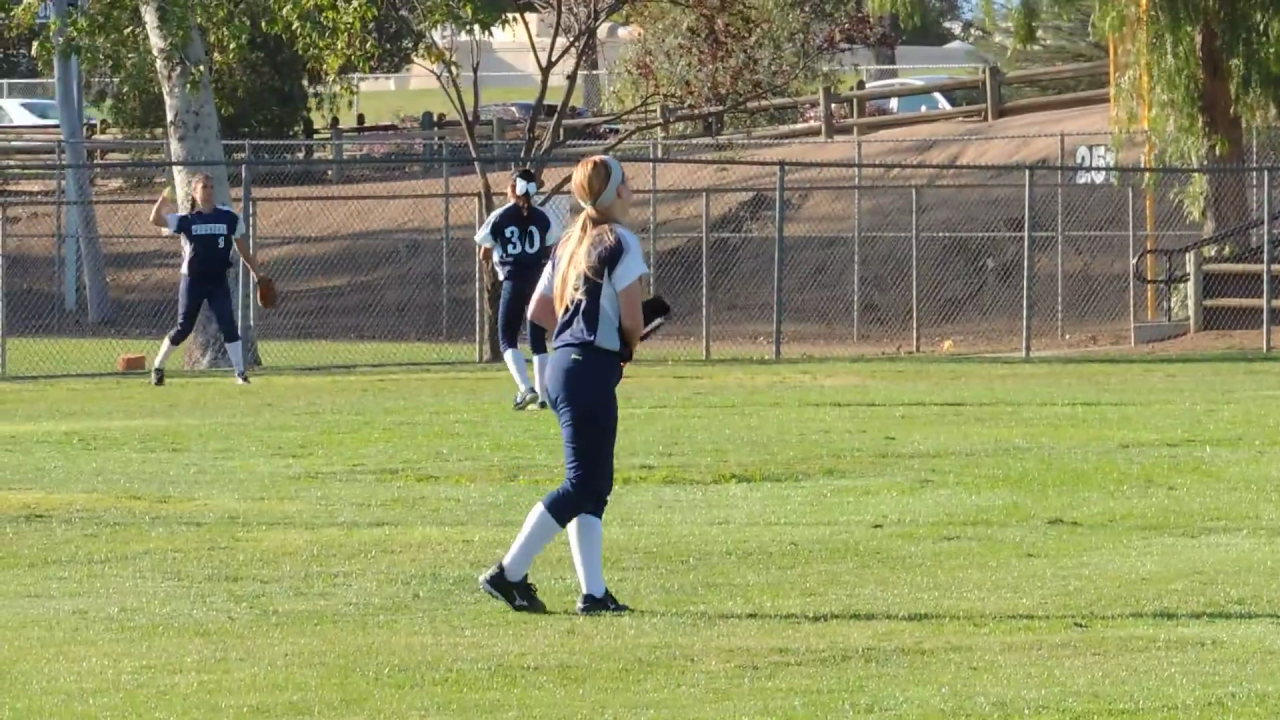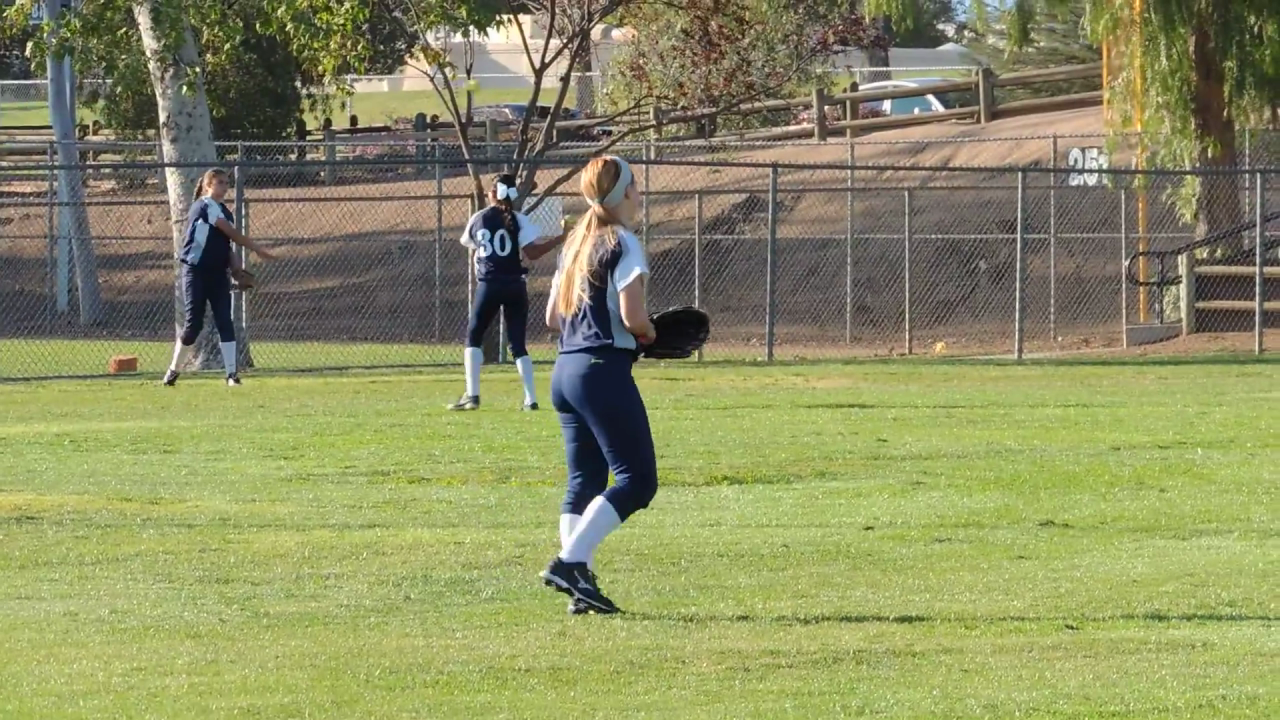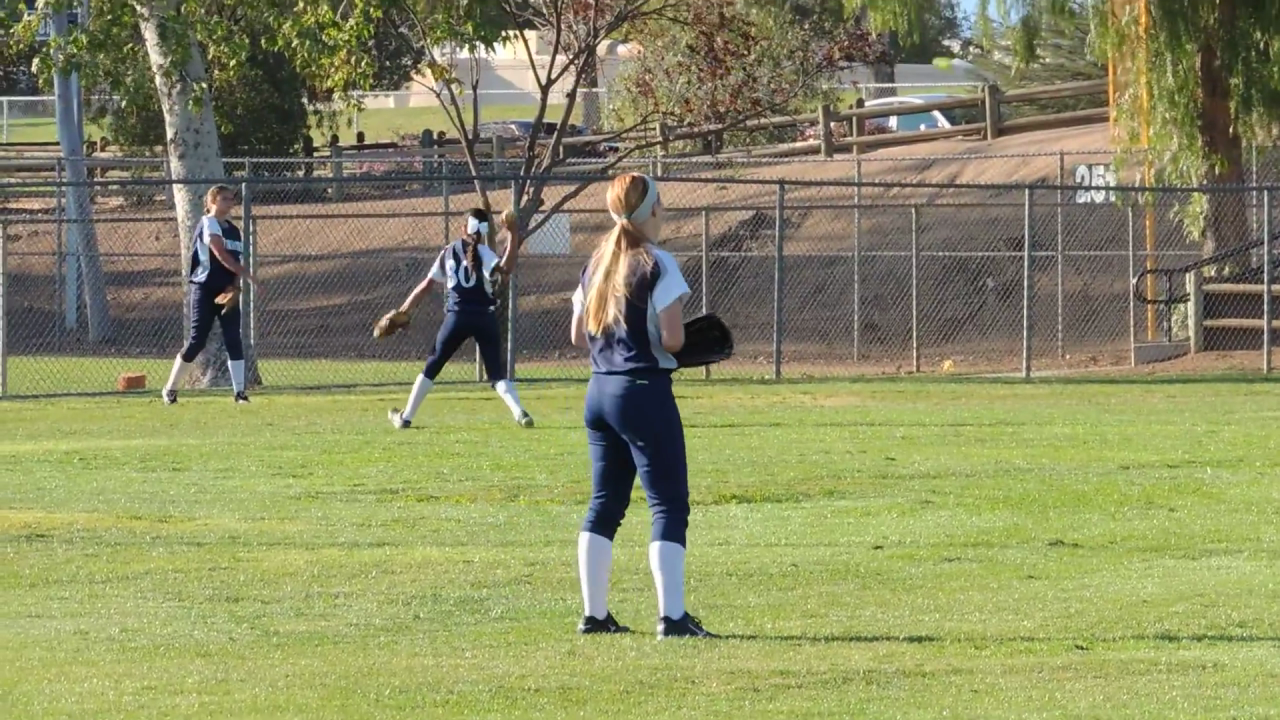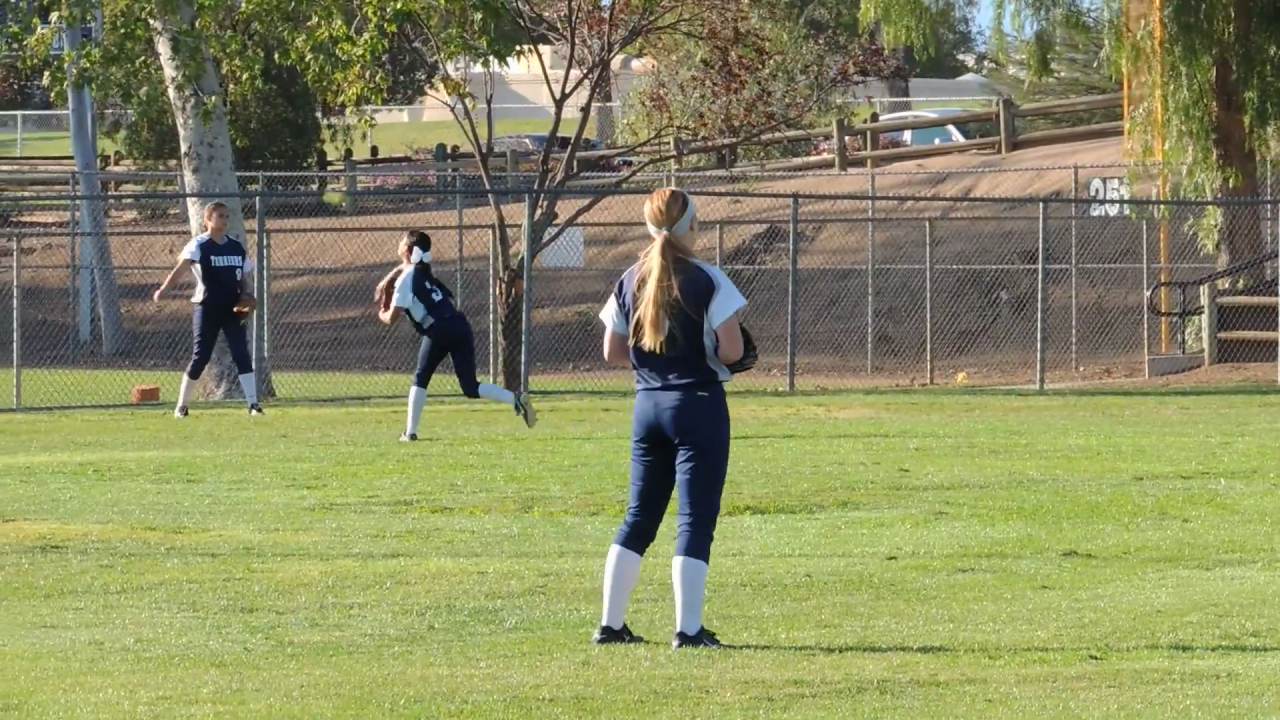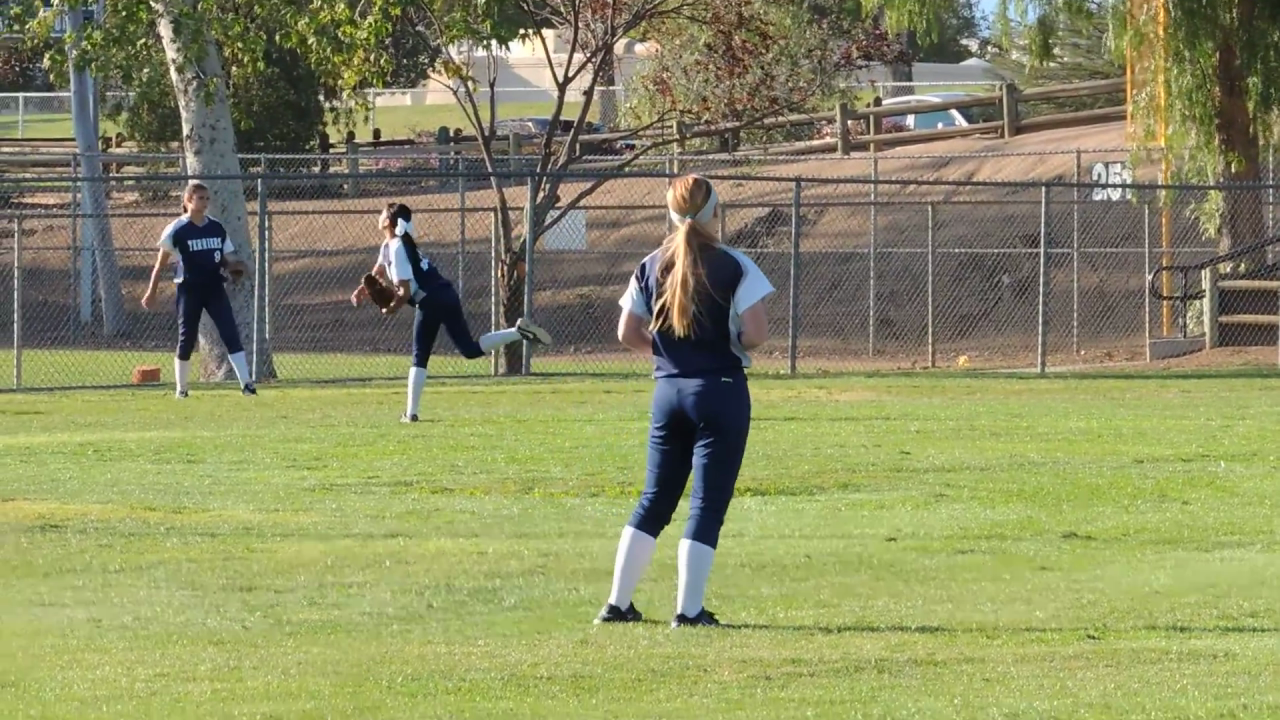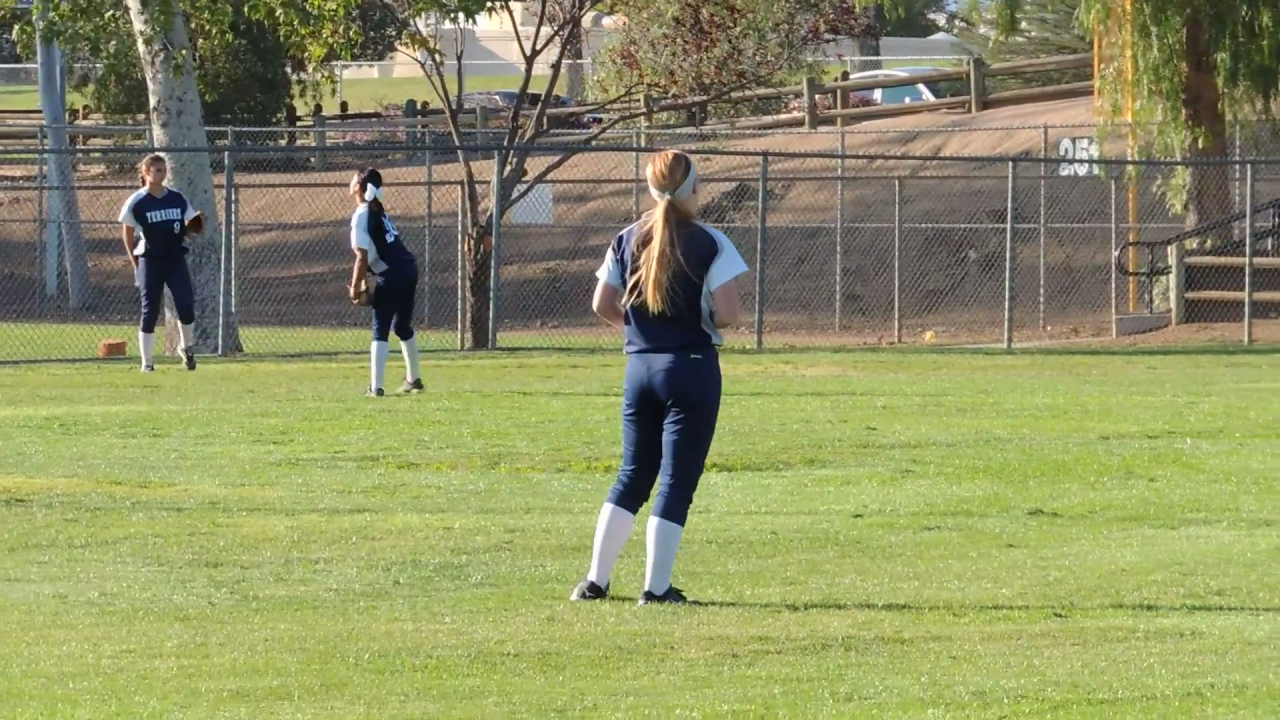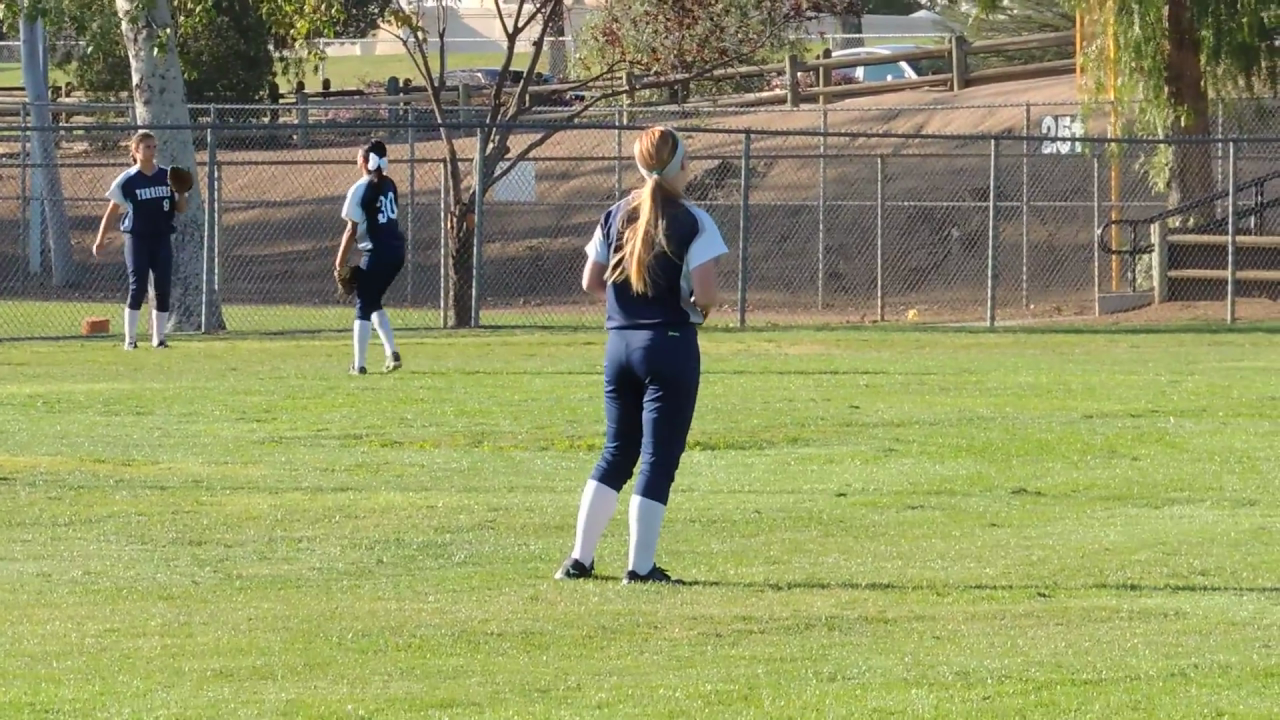
dt=0.3s
person 1, frame 1
left shoulder: (570, 242)
right shoulder: (621, 241)
left elbow: (538, 311)
right elbow: (630, 316)
right wrist: (630, 344)
left hip: (562, 366)
right hip: (589, 370)
left knee: (591, 483)
right knee: (585, 485)
left ankle: (593, 592)
right ankle: (509, 572)
person 1, frame 2
left shoulder: (577, 242)
right shoulder: (624, 242)
left elbow: (553, 316)
right elbow: (632, 316)
right wrist: (649, 333)
left hip: (566, 370)
right hip: (604, 373)
left knee: (583, 483)
right knee: (637, 480)
left ankle: (583, 593)
right ankle: (571, 561)
person 1, frame 3
left shoulder: (596, 264)
right shoulder: (657, 264)
left elbow: (578, 335)
right elbow: (672, 337)
right wrist: (670, 344)
left hip: (599, 392)
right hip: (644, 393)
left knee: (605, 503)
right knee: (669, 505)
left ankle: (594, 614)
right ankle: (673, 617)
person 1, frame 4
left shoulder: (630, 280)
right shoulder: (707, 279)
left elbow: (613, 352)
right elbow: (732, 350)
right wrist: (705, 356)
left hip: (648, 406)
right hip: (698, 406)
left knee: (639, 516)
right knee: (696, 520)
left ankle: (611, 624)
right ankle: (688, 631)
person 1, frame 5
left shoulder: (651, 266)
right shoulder: (733, 265)
left elbow: (628, 334)
right elbow: (757, 334)
right wrist: (731, 344)
left hip: (668, 393)
right hip: (720, 392)
left knee: (655, 499)
right knee: (708, 504)
left ankle: (617, 603)
right ankle: (688, 610)
person 1, frame 6
left shoulder: (628, 239)
right shoulder: (709, 242)
left elbow: (602, 304)
right elbow: (728, 313)
right wrist: (701, 321)
left hip: (640, 368)
right hip: (691, 370)
left knee: (632, 475)
right knee: (677, 480)
left ankle: (594, 581)
right ankle: (656, 588)
person 1, frame 7
left shoulder: (616, 215)
right shoulder: (692, 221)
left elbow: (591, 282)
right elbow: (705, 294)
right wrist: (694, 302)
left hip: (619, 344)
right hip: (669, 347)
left knee: (617, 452)
right knee: (659, 458)
left ankle: (579, 559)
right ankle: (640, 568)
person 2, frame 1
left shoulder: (498, 217)
right shoulder: (543, 217)
left elbow: (485, 256)
right elbow: (549, 253)
left hip: (513, 283)
right hip: (539, 283)
left knee: (507, 340)
right knee: (538, 341)
left ankle: (527, 388)
right ankle: (541, 396)
person 2, frame 2
left shoulder: (478, 219)
right shoulder: (518, 220)
left elbow: (473, 254)
right elbow: (531, 253)
right wrist: (560, 238)
left hip: (488, 286)
right hip: (516, 287)
left knee: (473, 338)
right knee: (518, 345)
left ankle: (472, 394)
right ankle: (531, 399)
person 2, frame 3
left shoulder: (449, 250)
right shoulder: (483, 253)
left elbow: (427, 284)
right elbow: (504, 269)
left wrist: (405, 308)
right wrist: (513, 236)
left hip: (456, 317)
right hip: (485, 319)
left knee: (432, 367)
right knee: (497, 374)
left ankle: (405, 417)
right ankle: (520, 414)
person 2, frame 4
left shoulder: (407, 278)
right shoulder: (421, 268)
left elbow: (391, 318)
left wrist: (383, 313)
right wrist: (387, 280)
left hip: (439, 331)
right hip: (461, 327)
left knee: (421, 379)
right knee: (471, 387)
left ankle: (411, 432)
right ankle: (515, 400)
person 2, frame 5
left shoulder: (397, 249)
right shoulder: (389, 246)
left elbow: (405, 291)
right elbow: (379, 274)
left wrist: (391, 307)
right wrist: (361, 291)
left hip: (432, 302)
right hip: (447, 296)
left knee: (420, 357)
right knee: (470, 348)
left ankle: (411, 413)
right ankle: (519, 330)
person 2, frame 6
left shoulder: (361, 217)
right shoulder: (377, 209)
left elbow: (362, 259)
left wrist: (355, 288)
right wrist: (367, 280)
left hip: (391, 275)
right hip: (407, 269)
left knee: (380, 330)
right knee: (402, 326)
left ankle: (377, 387)
right ankle: (414, 379)
person 2, frame 7
left shoulder: (359, 190)
right shoulder: (389, 184)
left elbow: (352, 230)
left wrist: (340, 260)
left hip: (376, 253)
right hip: (397, 250)
left knee: (363, 307)
right knee: (374, 304)
left ankle: (359, 365)
right ankle: (392, 352)
person 3, frame 1
left shoulder: (229, 216)
right shoulder: (186, 218)
left elbow: (241, 247)
right elbow: (156, 220)
left wrist: (257, 273)
right wrist: (163, 200)
left hip: (219, 279)
right hip: (194, 279)
left knee: (228, 324)
right knee: (184, 327)
left ankle: (240, 372)
right ankle: (159, 365)
person 3, frame 2
left shoulder: (222, 210)
right shoulder: (205, 205)
right elbow: (233, 234)
left wrist: (237, 268)
right wrist: (258, 251)
left hip: (218, 274)
right hip: (195, 272)
left knee: (225, 323)
right knee: (193, 324)
left ankle: (231, 373)
right ankle: (174, 370)
person 3, frame 3
left shoulder: (234, 231)
right shoulder: (208, 224)
right elbow: (221, 253)
left wrist: (235, 286)
right wrist: (247, 275)
left hip: (227, 292)
right hip: (204, 290)
left knee: (234, 341)
right knee: (196, 342)
left ankle: (240, 392)
right ankle: (170, 388)
person 3, frame 4
left shoulder: (237, 247)
right shoulder: (198, 245)
left elbow: (244, 278)
right elbow: (181, 267)
left wrist: (247, 298)
right wrist: (164, 288)
left hip: (232, 309)
right hip: (207, 309)
left knee: (242, 355)
right knee: (200, 358)
left ankle: (253, 403)
right ankle: (182, 405)
person 3, frame 5
left shoulder: (217, 228)
right shoulder: (176, 230)
left elbow: (226, 258)
right elbow: (162, 262)
left wrist: (235, 266)
right wrist: (151, 290)
left hip: (215, 287)
right hip: (188, 290)
left knee: (231, 333)
right knee: (187, 339)
left ankle: (246, 383)
right ankle: (181, 388)
person 3, frame 6
left shoulder: (178, 198)
right shoulder: (136, 202)
left elbow: (188, 229)
right elbow: (128, 236)
right wrist: (137, 263)
left hip: (176, 259)
right hip: (150, 262)
left knee: (186, 306)
right knee: (150, 312)
left ankle: (187, 346)
right ankle: (147, 362)
person 3, frame 7
left shoulder: (167, 175)
right shoulder: (126, 180)
left elbow: (181, 209)
right elbow: (112, 211)
left wrist: (181, 192)
right wrist: (100, 239)
left hip: (162, 239)
right hip: (136, 239)
left knee: (163, 289)
right knee: (137, 288)
left ankle: (159, 338)
right ankle: (130, 339)
